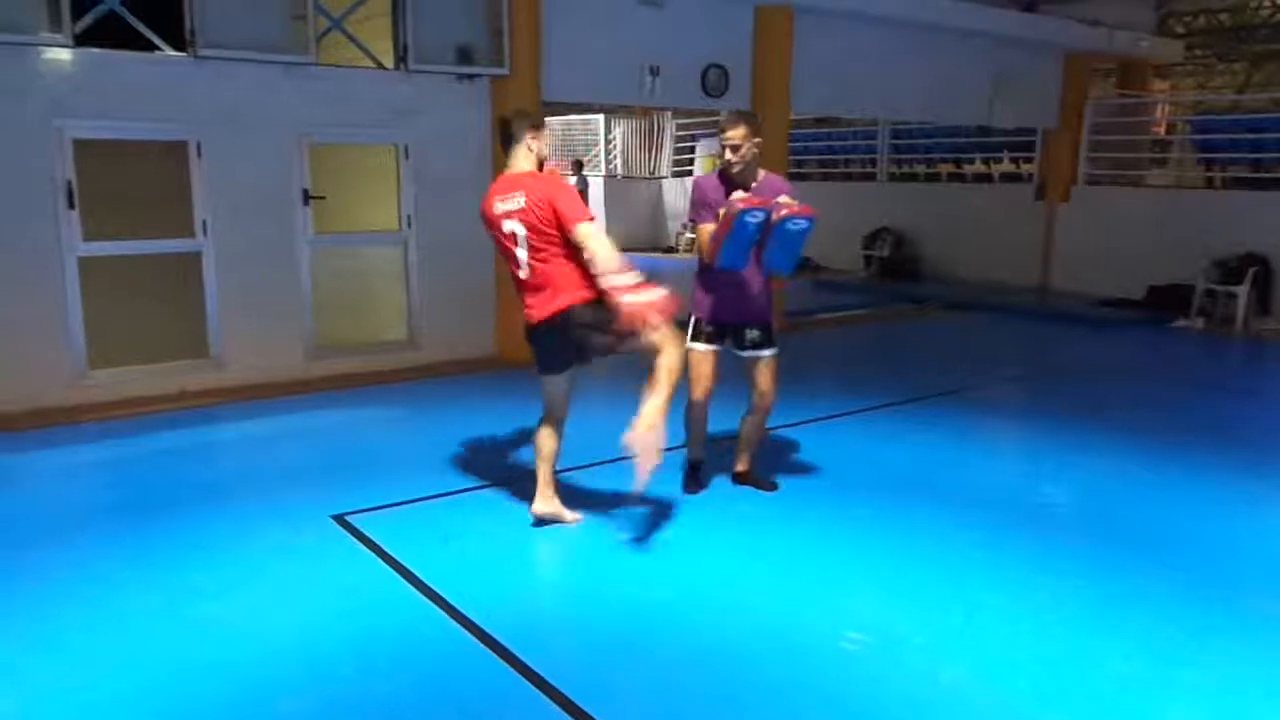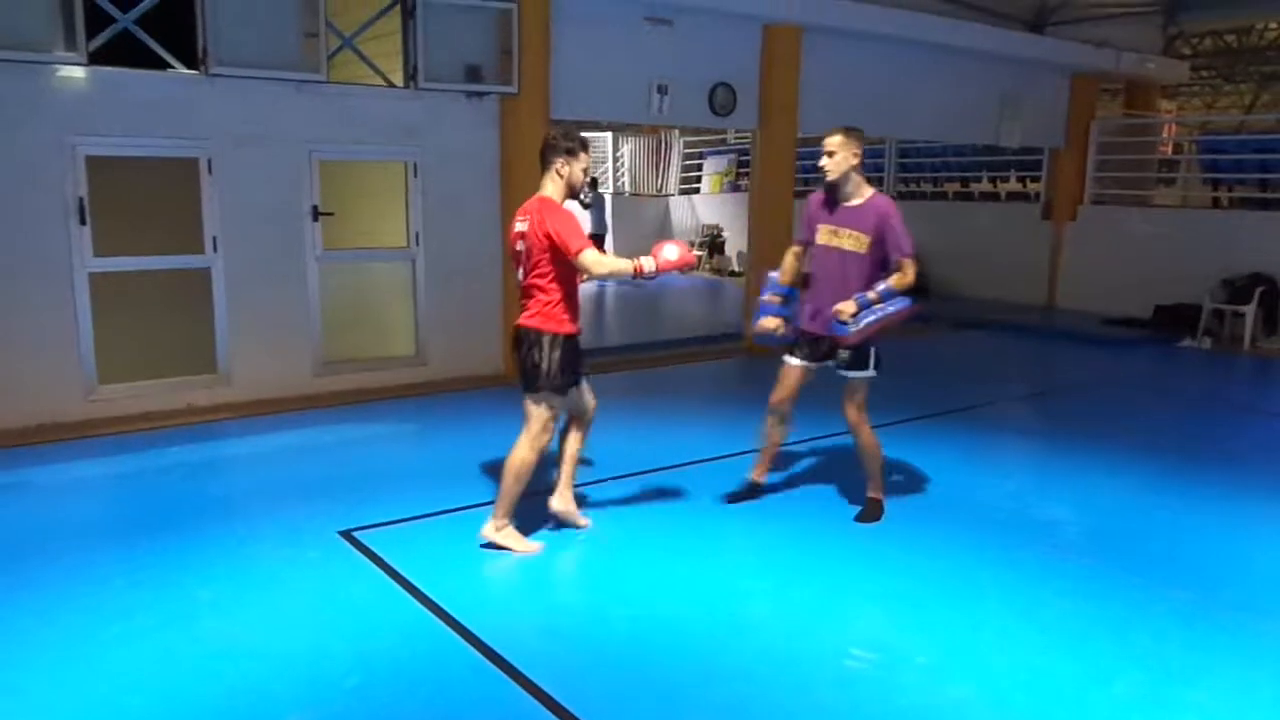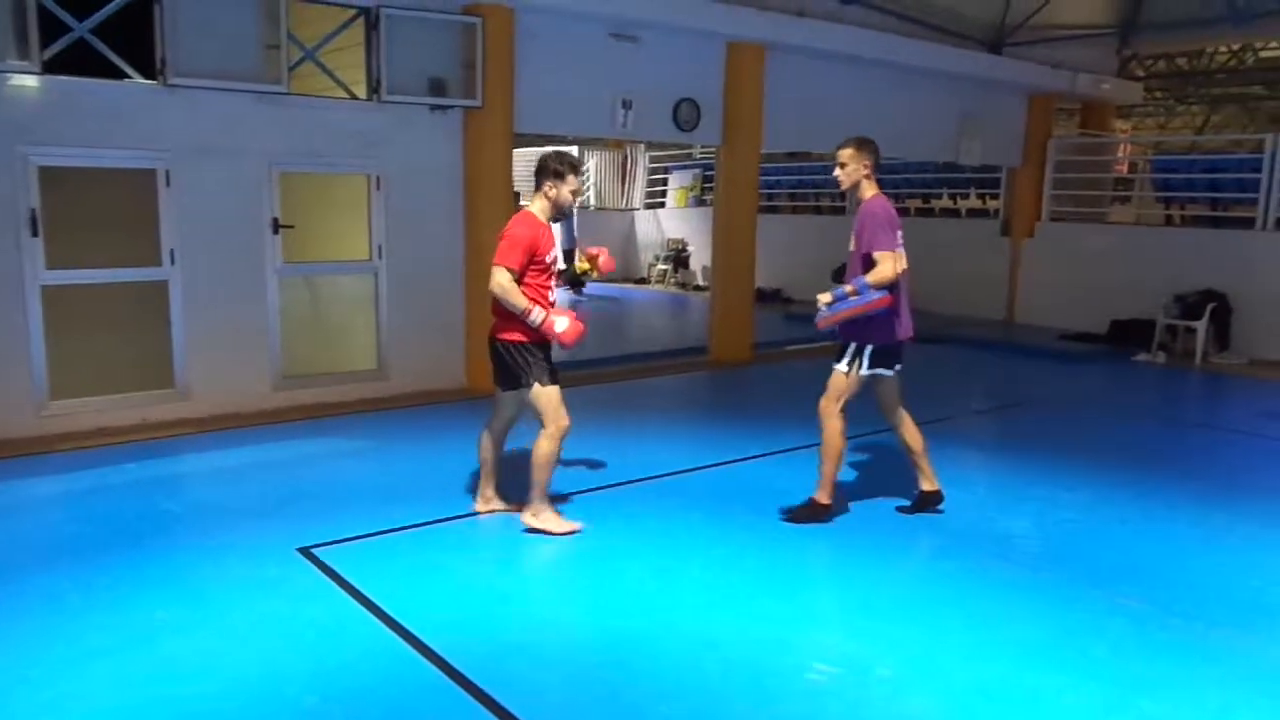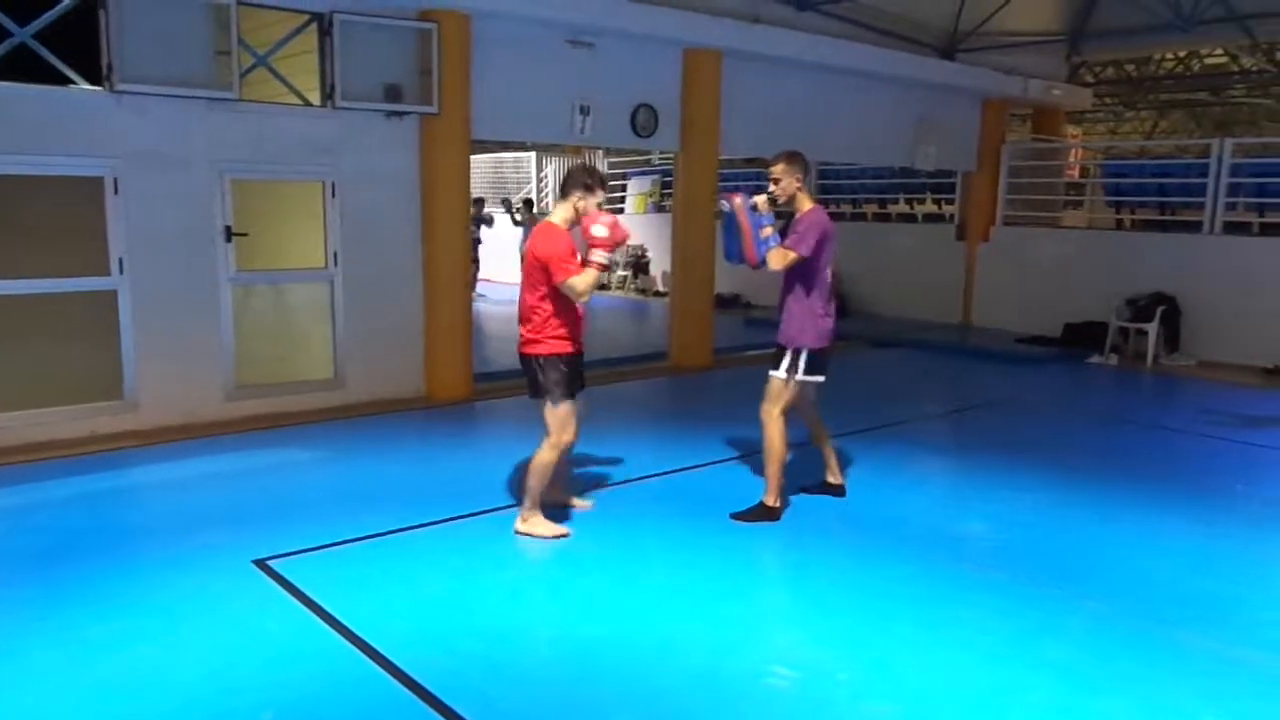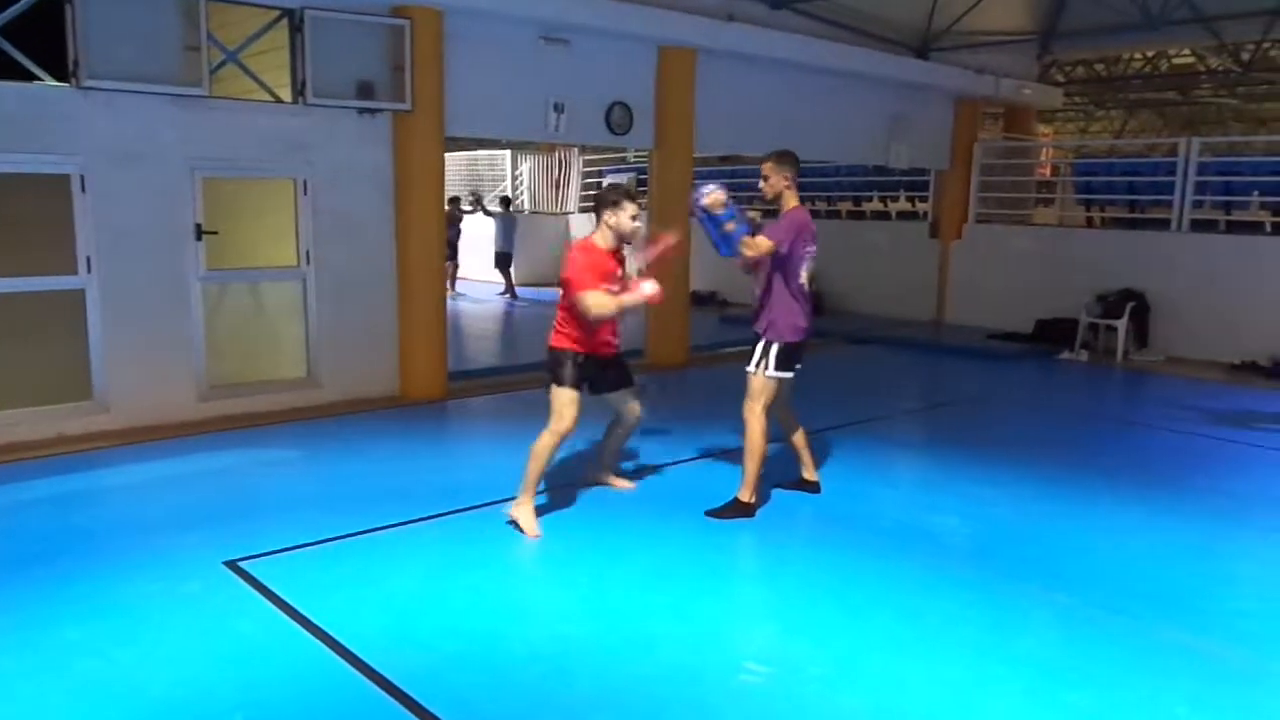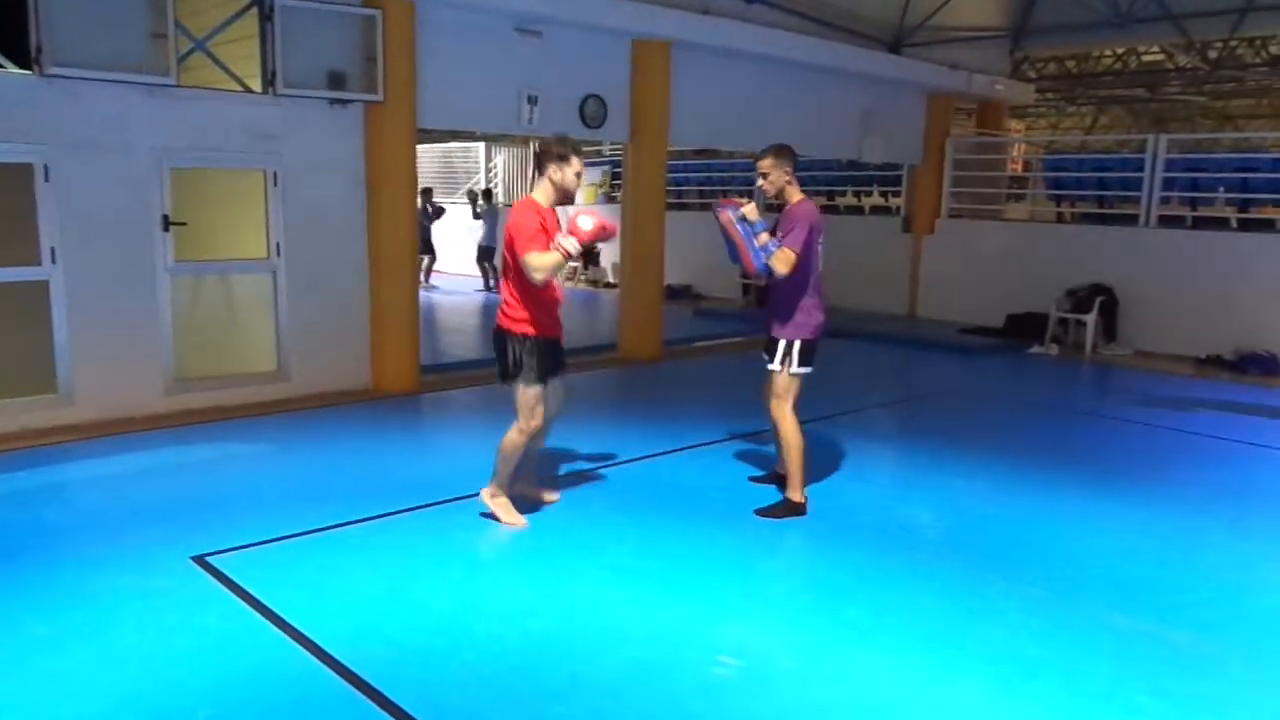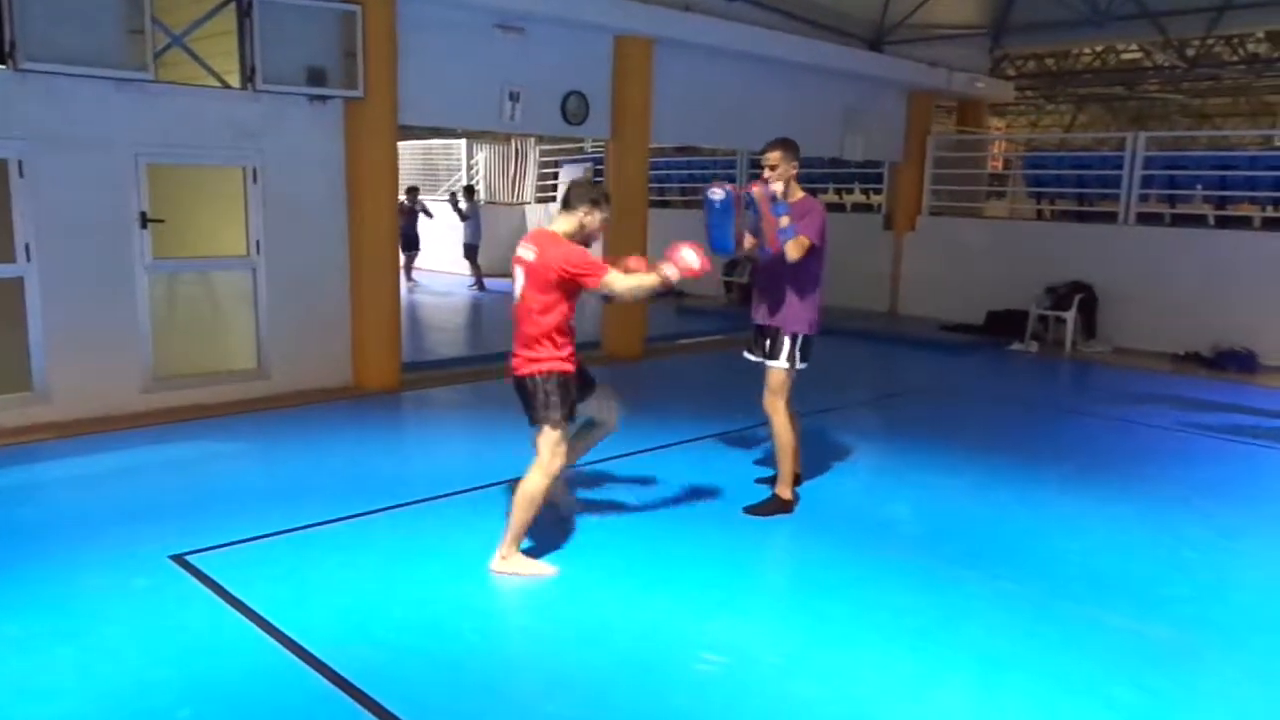
dt=0.7s
person 1, frame 1
left shoulder: (491, 201)
right shoulder: (551, 187)
right elbow: (591, 241)
right wrist: (628, 286)
left hip: (539, 321)
right hip: (579, 307)
left knee: (553, 412)
right knee: (668, 344)
left ankle: (545, 497)
right ankle: (648, 424)
person 1, frame 2
left shoulder: (527, 214)
right shoulder: (555, 215)
right elbow: (594, 265)
left wrist: (584, 257)
right wrist: (652, 263)
left hip: (548, 333)
right hip: (548, 336)
left knee: (584, 410)
right knee: (538, 432)
left ankle: (563, 496)
right ankle: (499, 524)
person 1, frame 3
left shoulder: (541, 227)
right shoulder: (524, 228)
right elbow: (499, 284)
right wrist: (543, 319)
left hip: (521, 340)
right hip: (519, 341)
left knee: (501, 420)
right knee: (557, 423)
left ankle: (486, 496)
right ankle: (537, 509)
person 1, frame 4
left shoulder: (556, 234)
right shoulder: (552, 240)
left elbow: (575, 272)
right elbow: (579, 288)
left wrist: (600, 250)
right wrist: (601, 253)
left hip: (564, 345)
right hip: (547, 351)
left knee: (570, 427)
right knee: (562, 436)
left ankle: (557, 490)
right ankle: (528, 515)
person 1, frame 5
left shoulder: (614, 252)
right shoulder: (582, 257)
left elbow: (620, 288)
right elbow: (595, 309)
right wrist: (636, 296)
left hip: (605, 352)
right hip: (573, 351)
left knee: (631, 413)
right knee: (562, 426)
left ankle: (603, 471)
right ankle: (524, 502)
person 1, frame 6
left shoulder: (548, 213)
right shoulder: (526, 215)
right elbow: (538, 271)
left wrist: (586, 239)
right wrist: (575, 240)
left hip: (544, 329)
right hip: (522, 332)
left knee: (553, 406)
right knee: (531, 421)
left ankle: (524, 480)
right ankle: (496, 491)
person 1, frame 7
left shoulder: (533, 243)
right shoulder: (565, 254)
right elbow: (624, 289)
left wrist: (616, 271)
right wrist: (672, 272)
left hip: (555, 361)
right hip: (544, 368)
left knee: (608, 415)
right knee: (551, 461)
left ankle: (554, 484)
right ankle: (508, 554)
person 2, frame 1
left shoulder: (776, 188)
right shoulder: (705, 187)
right elbow: (707, 253)
left hip: (754, 309)
right hip: (710, 307)
left knee: (765, 395)
right knee: (699, 395)
left ankle: (743, 466)
right ankle: (695, 461)
person 2, frame 2
left shoulder: (883, 211)
right shoulder: (816, 203)
left elbow: (906, 274)
right elbow: (794, 258)
left wrist: (862, 302)
right wrist: (769, 307)
right hip: (812, 325)
left knee: (854, 415)
right knee: (779, 401)
left ankle: (875, 494)
right ankle: (759, 476)
person 2, frame 3
left shoulder: (874, 211)
right shoulder: (878, 208)
left elbow: (887, 271)
left wrist: (838, 294)
right wrist: (846, 297)
left hip: (872, 331)
right hip: (883, 329)
left knee: (830, 406)
right knee: (893, 409)
left ankle: (823, 499)
right ankle: (929, 488)
person 2, frame 4
left shoulder: (814, 221)
right shoulder: (801, 221)
left elbow: (776, 262)
right elbow: (761, 259)
left hip: (803, 335)
right hip: (805, 332)
left knee: (771, 412)
right knee: (805, 408)
left ankle: (771, 502)
right ankle: (834, 478)
person 2, frame 5
left shoulder: (795, 220)
right shoulder: (789, 220)
left elbow: (751, 252)
right elbow: (757, 265)
right wrist: (751, 227)
left hip: (780, 329)
right hip: (785, 328)
left knee: (754, 409)
right knee: (778, 405)
left ankle: (746, 498)
right ankle: (809, 475)
person 2, frame 6
left shoulder: (804, 213)
right shoulder: (788, 212)
left elbow: (781, 266)
right elbow: (769, 260)
left wrist: (757, 224)
right wrist: (750, 226)
left hip: (797, 325)
right hip: (786, 321)
left knee: (782, 406)
right knee: (776, 400)
left ankle: (795, 497)
right ankle: (783, 470)
person 2, frame 7
left shoulder: (811, 209)
right shoulder: (771, 207)
left elbow: (793, 252)
right elbow: (744, 248)
left wrist: (780, 207)
left hip: (792, 320)
right hip: (767, 315)
left knee: (773, 402)
right knee: (780, 399)
left ankle: (784, 493)
right ankle: (792, 469)
